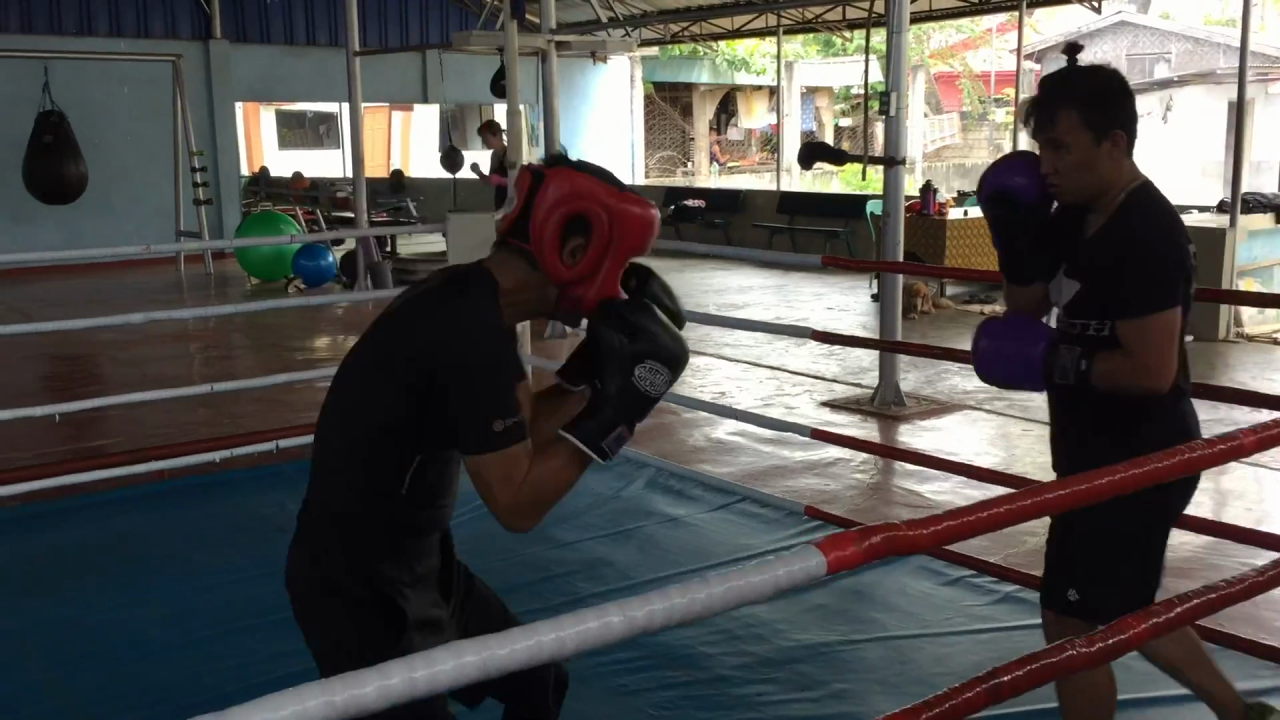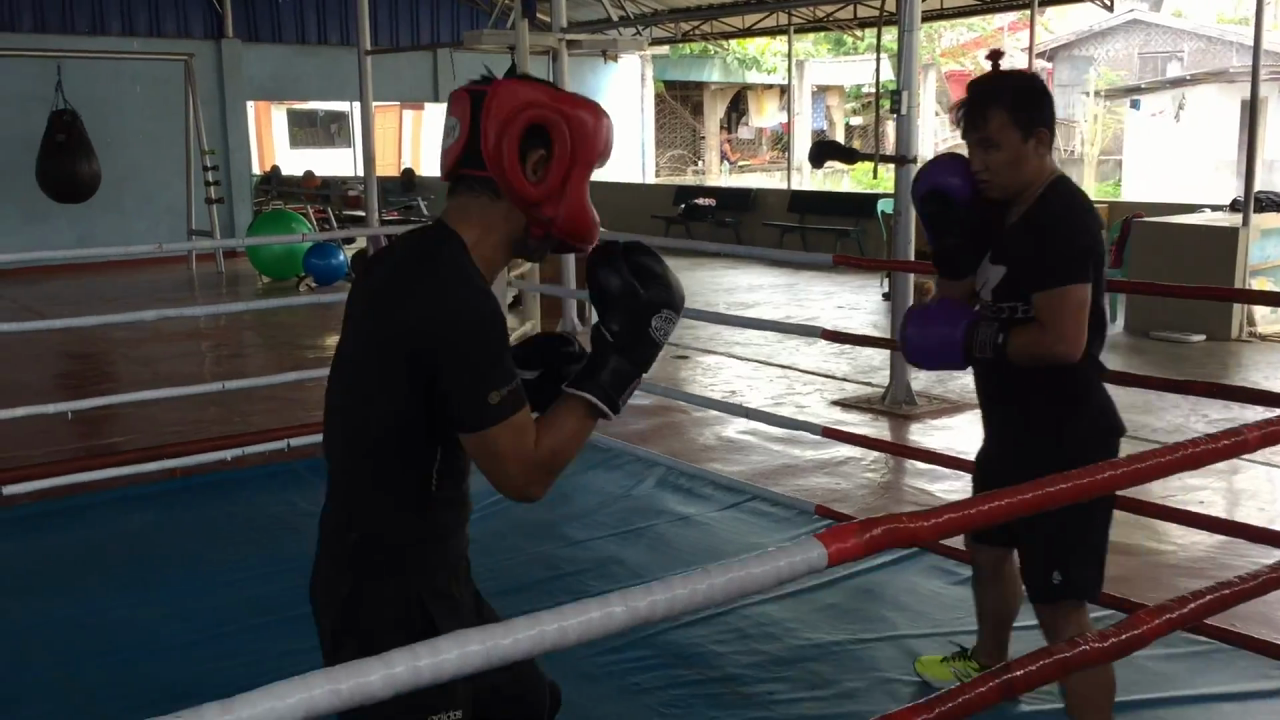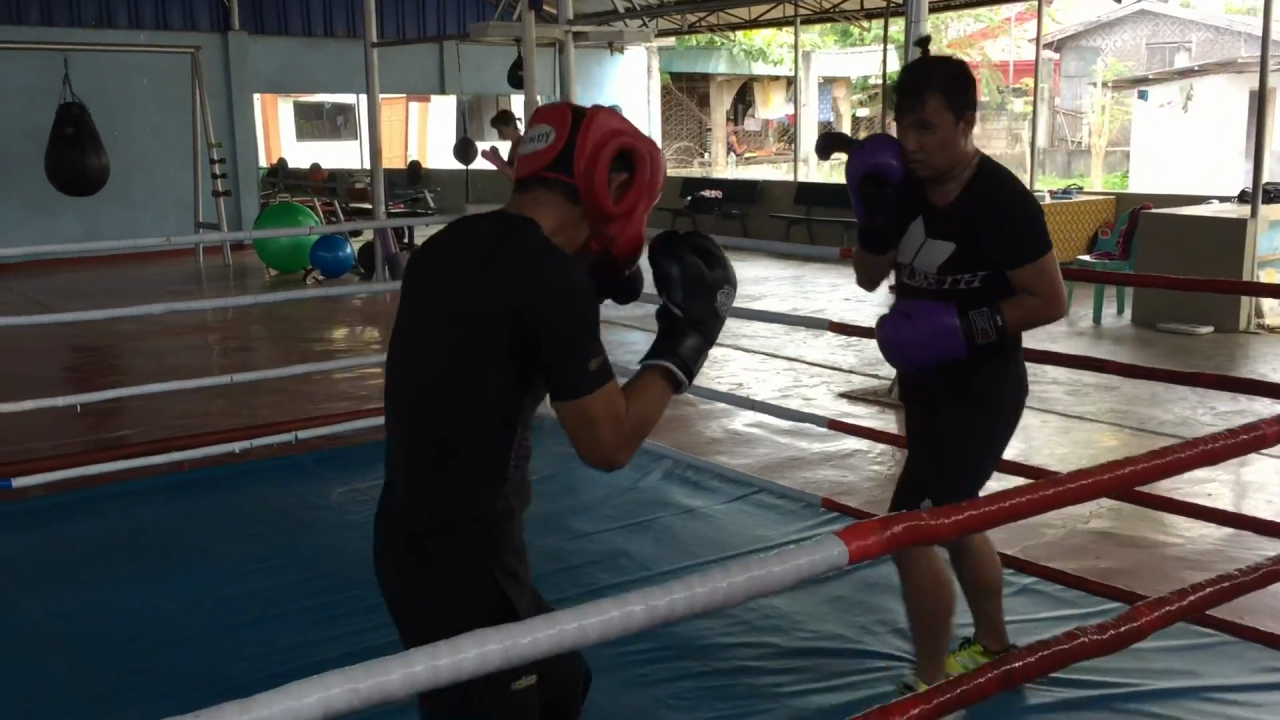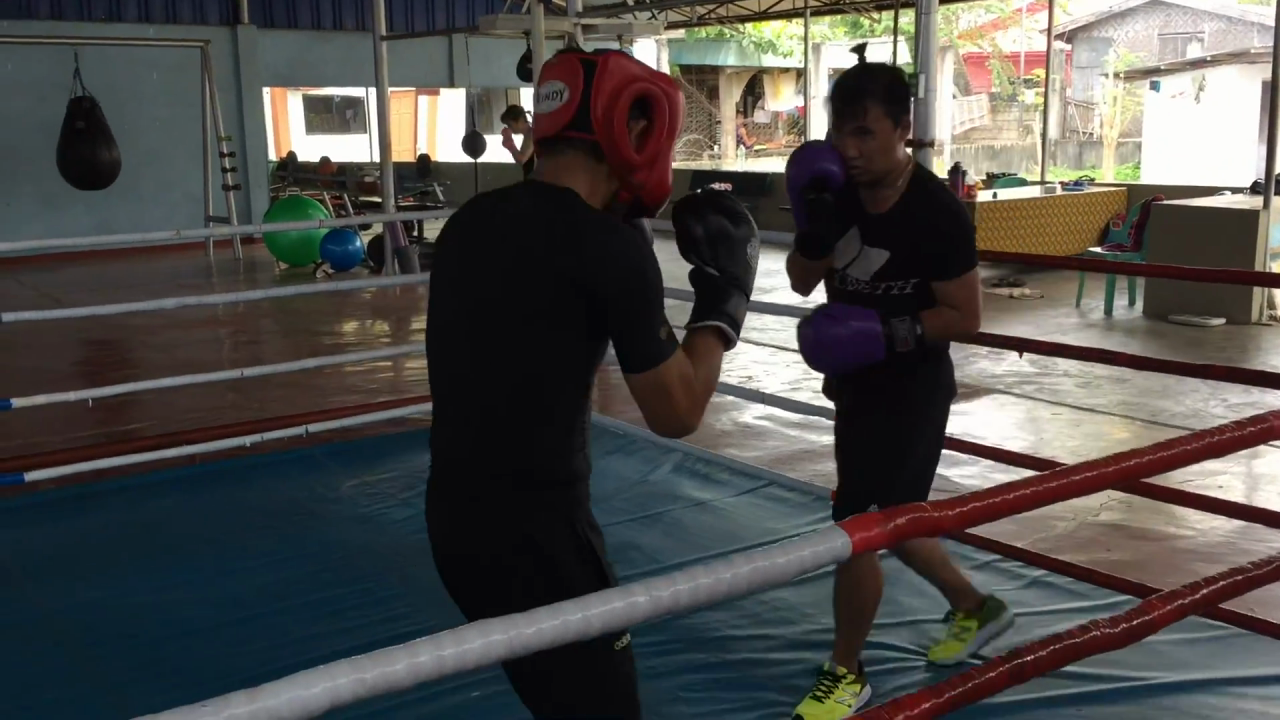
dt=0.3s
person 1, frame 1
left shoulder: (1145, 236)
right shoulder: (1075, 213)
left elbow: (1151, 370)
right elbow: (1030, 310)
left wrist: (1051, 363)
right wrist: (1020, 245)
left hip: (1133, 458)
right hip: (1102, 450)
left knee: (1070, 620)
right knee: (1107, 606)
person 1, frame 2
left shoulder: (1062, 221)
right shoulder: (998, 206)
left elbow: (1062, 342)
right elbow: (960, 302)
left wrist: (976, 341)
right wrist: (948, 239)
left hip: (1065, 437)
right hip: (1017, 428)
left knee: (1061, 608)
right knee: (984, 545)
right ankle: (989, 661)
person 1, frame 3
left shoulder: (1003, 201)
right shoulder: (901, 183)
left elbow: (1049, 300)
right elbow: (867, 275)
left wrist: (968, 328)
right wrist: (872, 220)
left hip: (979, 391)
right hip: (927, 386)
left ankle: (930, 684)
right ankle: (990, 648)
person 1, frame 4
left shoulder: (936, 211)
right shoulder: (837, 189)
left elbow: (964, 318)
right elbow: (802, 282)
left wrist: (890, 335)
right wrist: (810, 228)
left hip: (908, 391)
right hip: (855, 385)
right ankle: (976, 607)
person 2, frame 1
left shoulder: (462, 301)
right shoulder: (473, 331)
left elbow: (525, 425)
right elbow: (518, 505)
left wrist: (597, 374)
right wrist: (622, 407)
left hip: (406, 560)
right hip: (359, 582)
person 2, frame 2
left shoulder: (415, 262)
right shoulder: (456, 300)
right elbow: (524, 473)
left wrist: (518, 376)
right wrist: (621, 358)
left hip: (420, 574)
right hip: (392, 597)
person 2, frame 3
left shoulder: (452, 247)
right shoulder: (549, 275)
right elbow: (607, 443)
right wrist: (687, 334)
left hip: (417, 534)
right hip: (461, 561)
person 2, frame 4
left shoulder: (470, 224)
right shoulder: (605, 245)
right elbow: (675, 412)
right wrist: (724, 295)
left hip: (457, 510)
right hip: (536, 522)
